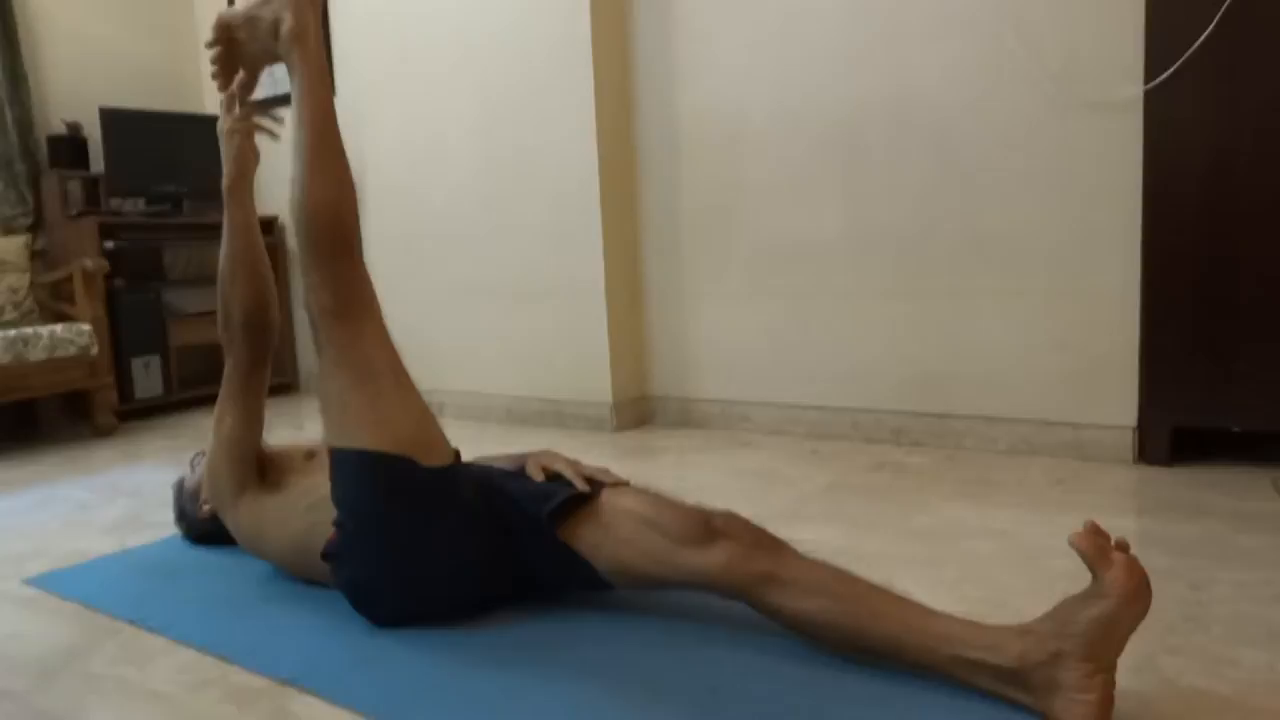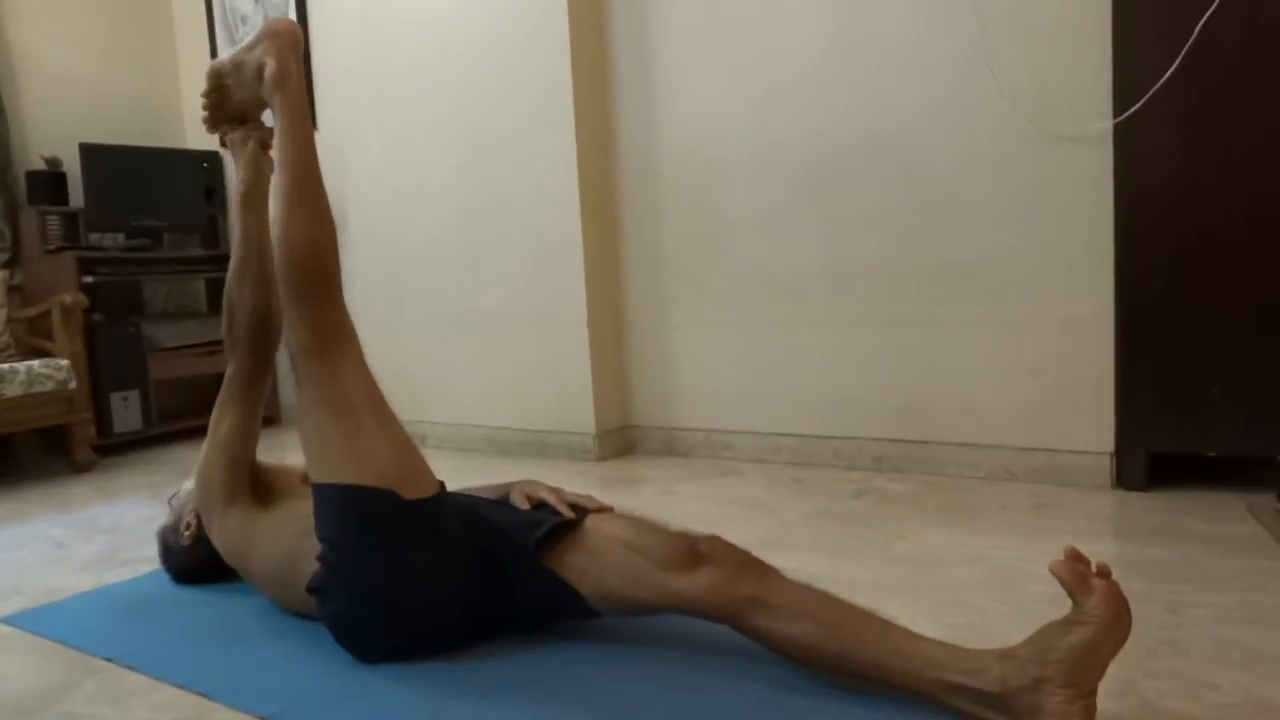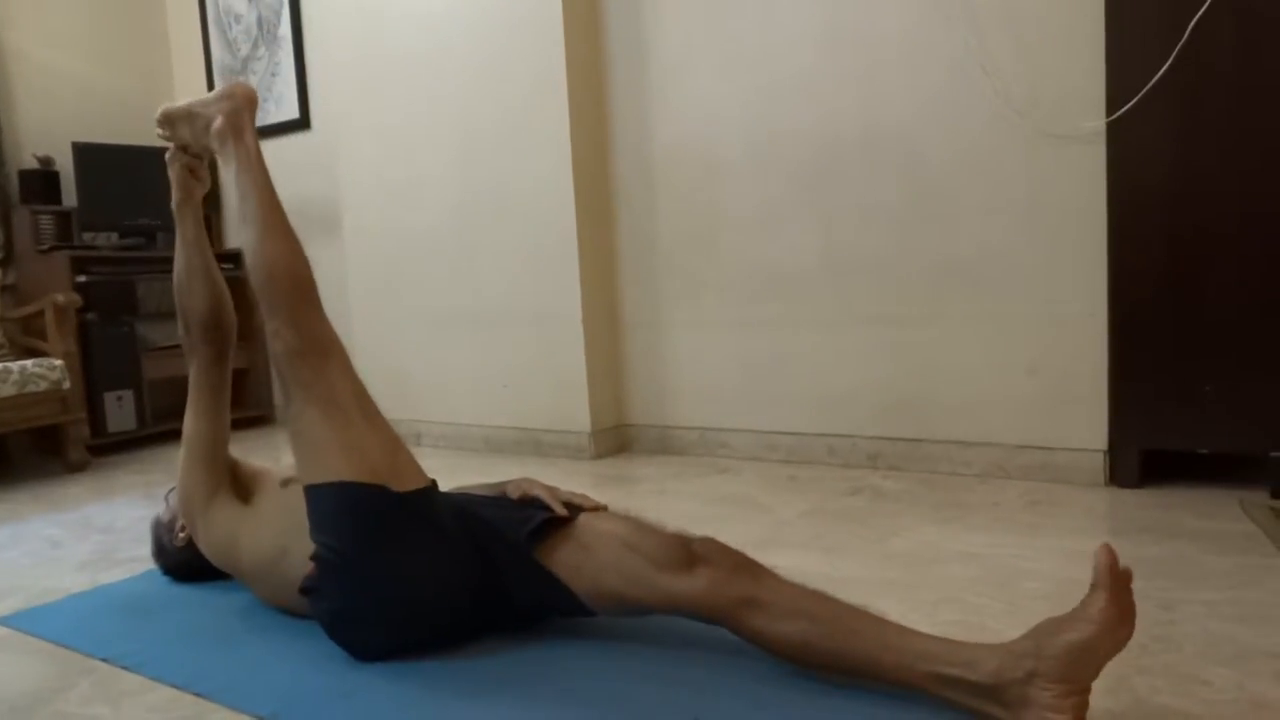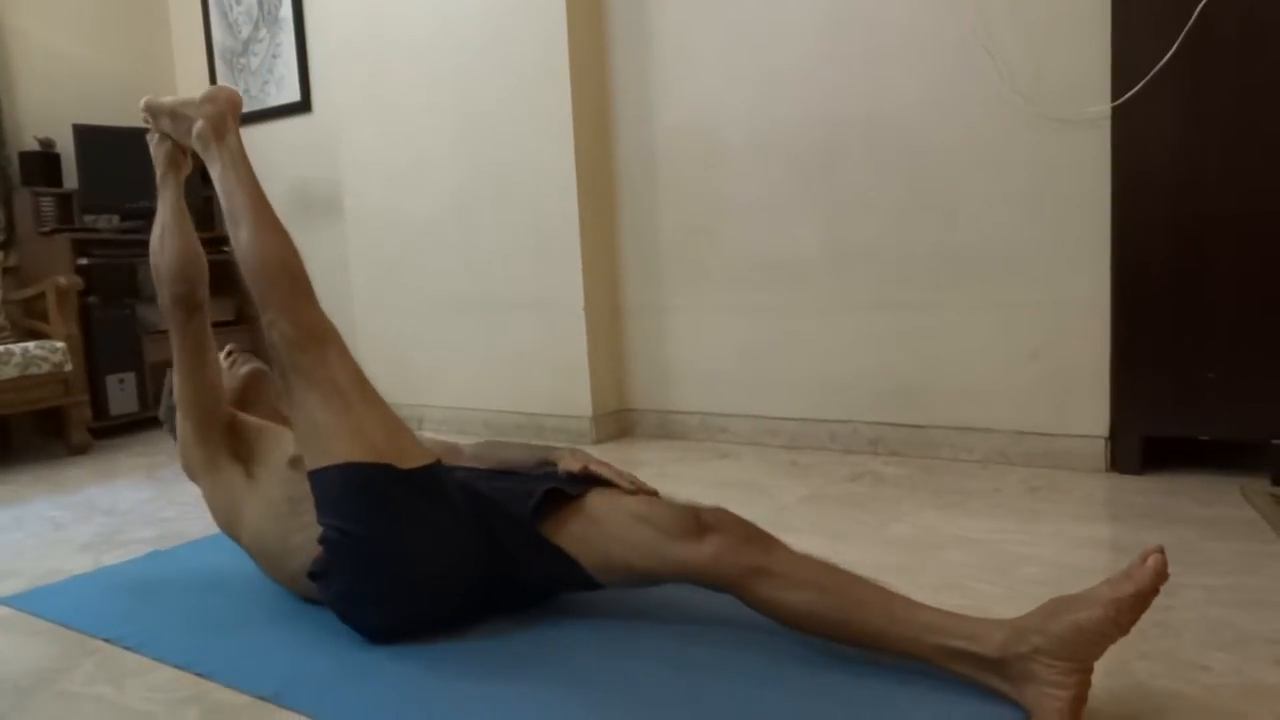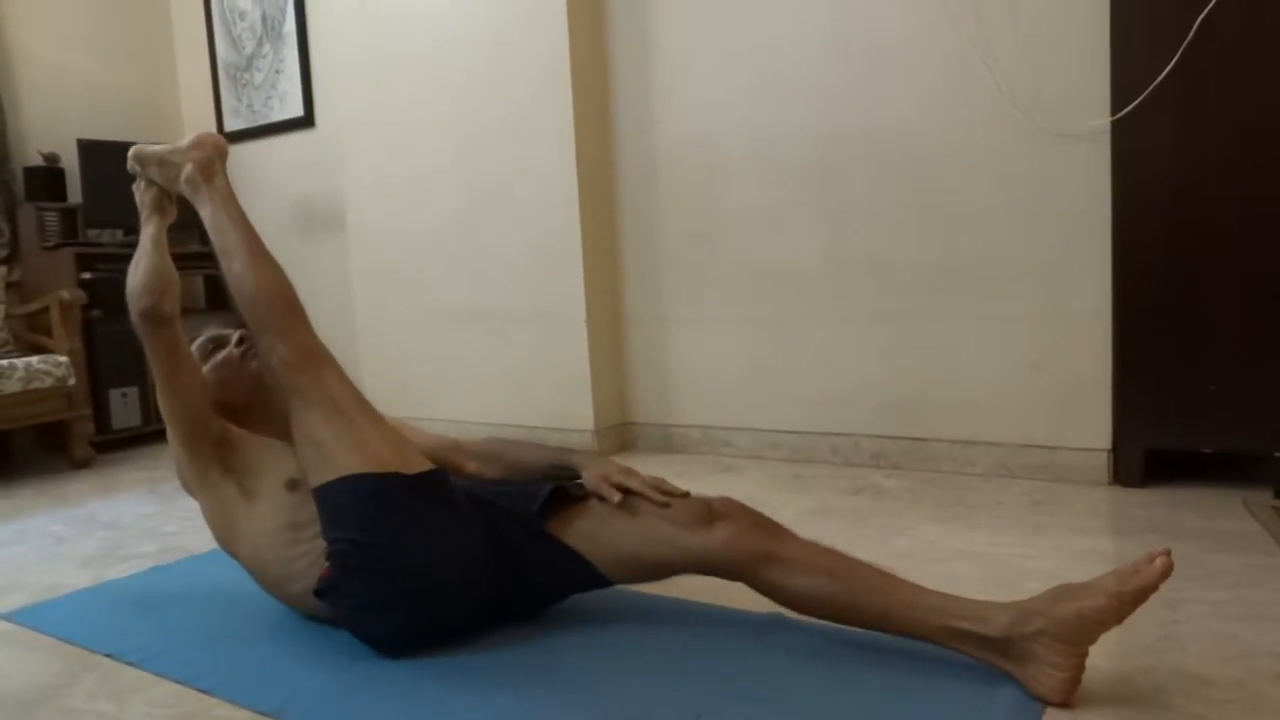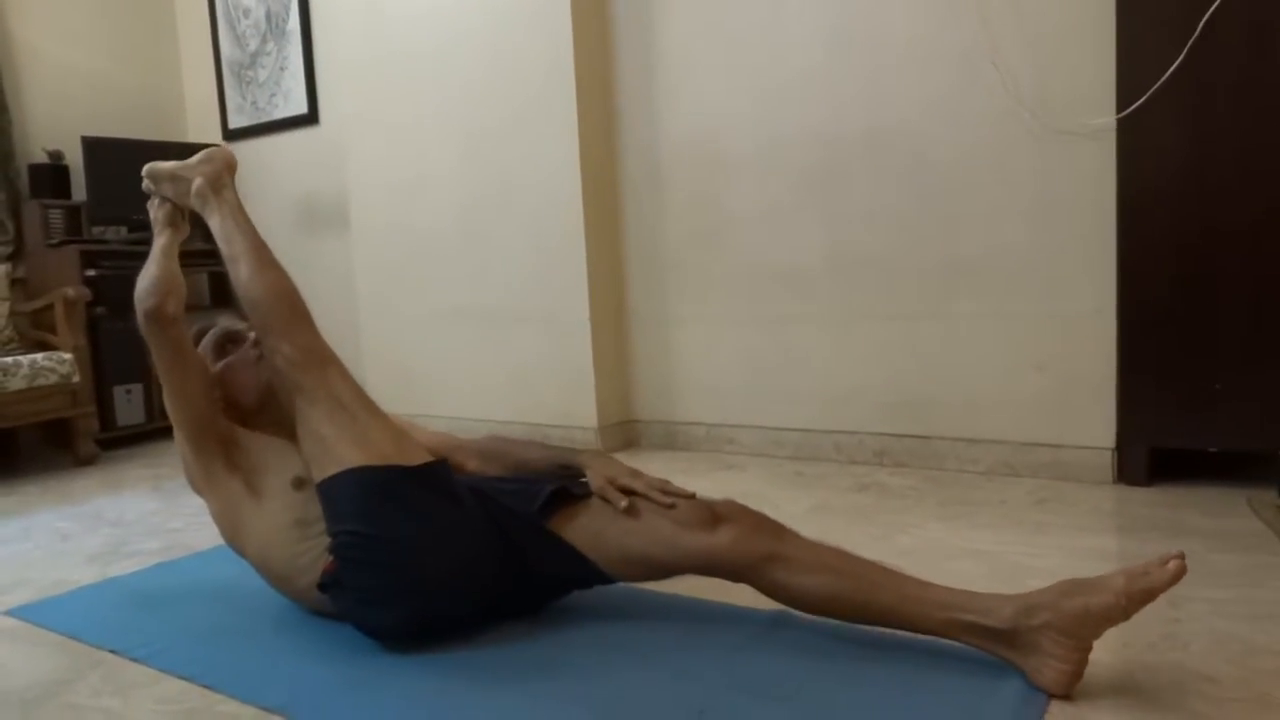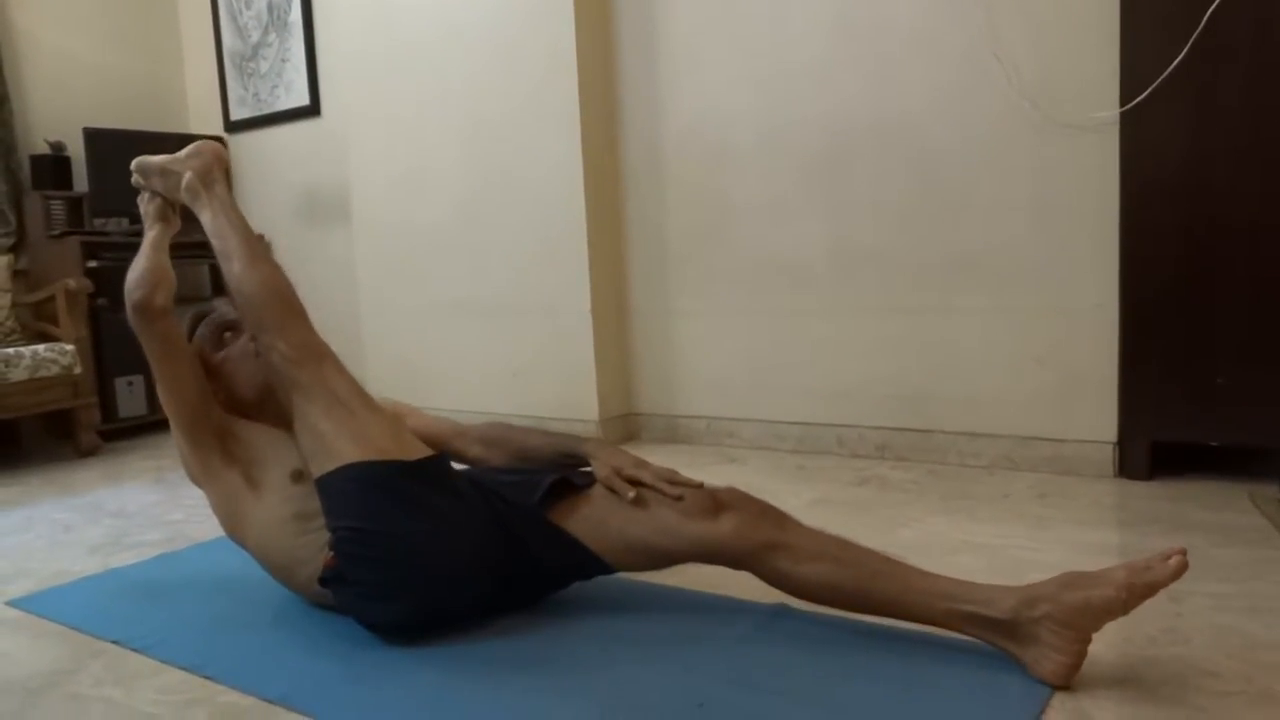
dt=0.7s
person 1, frame 1
left shoulder: (324, 464)
right shoulder: (232, 480)
right elbow: (250, 339)
left wrist: (527, 461)
right wrist: (235, 182)
left hip: (466, 526)
right hip: (398, 544)
left knee: (719, 538)
right knee: (332, 276)
person 1, frame 2
left shoulder: (302, 490)
right shoulder: (225, 500)
right elbow: (247, 349)
left wrist: (517, 491)
right wrist: (250, 190)
left hip: (451, 564)
right hip: (384, 577)
left knee: (703, 566)
right knee: (314, 320)
person 1, frame 3
left shoulder: (293, 488)
right shoulder: (210, 498)
left elbow: (421, 486)
right elbow: (208, 343)
left wrist: (514, 487)
right wrist: (188, 205)
left hip: (445, 561)
right hip: (376, 574)
left knee: (704, 567)
right knee: (298, 329)
person 1, frame 4
left shoulder: (319, 438)
right shoulder: (218, 449)
left elbow: (460, 453)
right elbow: (180, 297)
left wrist: (555, 458)
right wrist: (172, 176)
left hip: (460, 533)
right hip: (387, 558)
left knee: (709, 536)
right knee: (298, 320)
person 1, frame 5
left shoulder: (332, 439)
right shoulder: (211, 459)
left elbow: (474, 455)
right elbow: (153, 315)
left wrist: (578, 462)
right wrist: (159, 211)
left hip: (469, 546)
right hip: (392, 577)
left knee: (716, 526)
right knee: (297, 344)
left ankle: (1010, 632)
person 1, frame 6
left shoulder: (345, 433)
right shoulder: (218, 457)
left elbow: (477, 452)
right elbow: (158, 315)
left wrist: (584, 461)
right wrist: (175, 222)
left hip: (472, 544)
right hip: (397, 572)
left knee: (720, 528)
right knee: (305, 342)
left ankle: (1013, 625)
person 1, frame 7
left shoulder: (343, 418)
right shoulder: (216, 446)
left elbow: (475, 436)
right elbow: (149, 308)
left wrist: (588, 450)
right wrist: (169, 212)
left hip: (471, 530)
right hip: (396, 566)
left knee: (725, 518)
right knee: (299, 340)
left ankle: (1014, 617)
